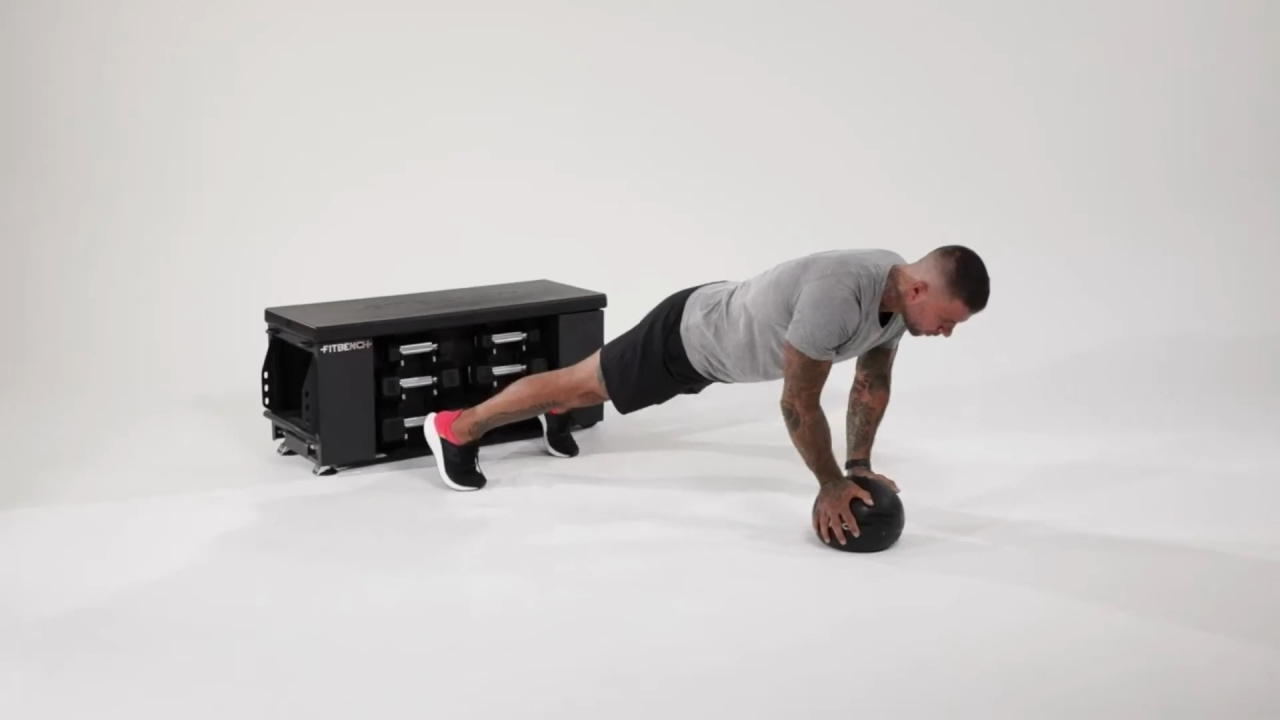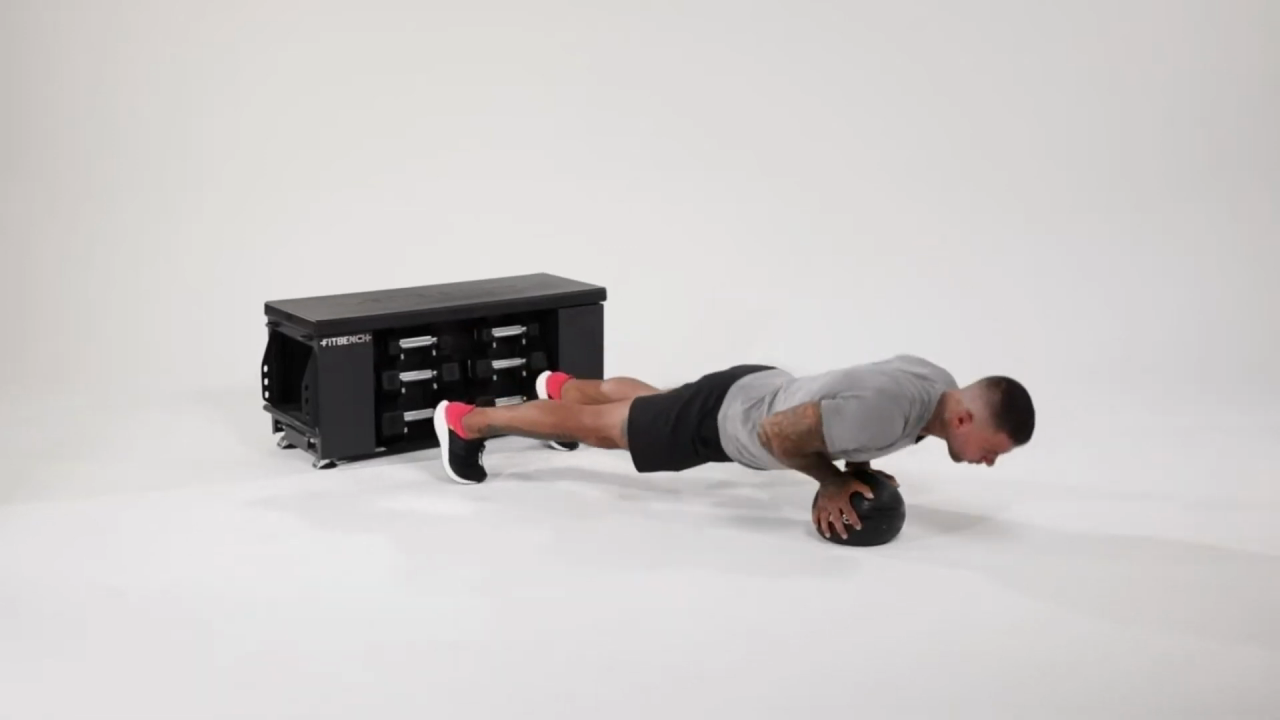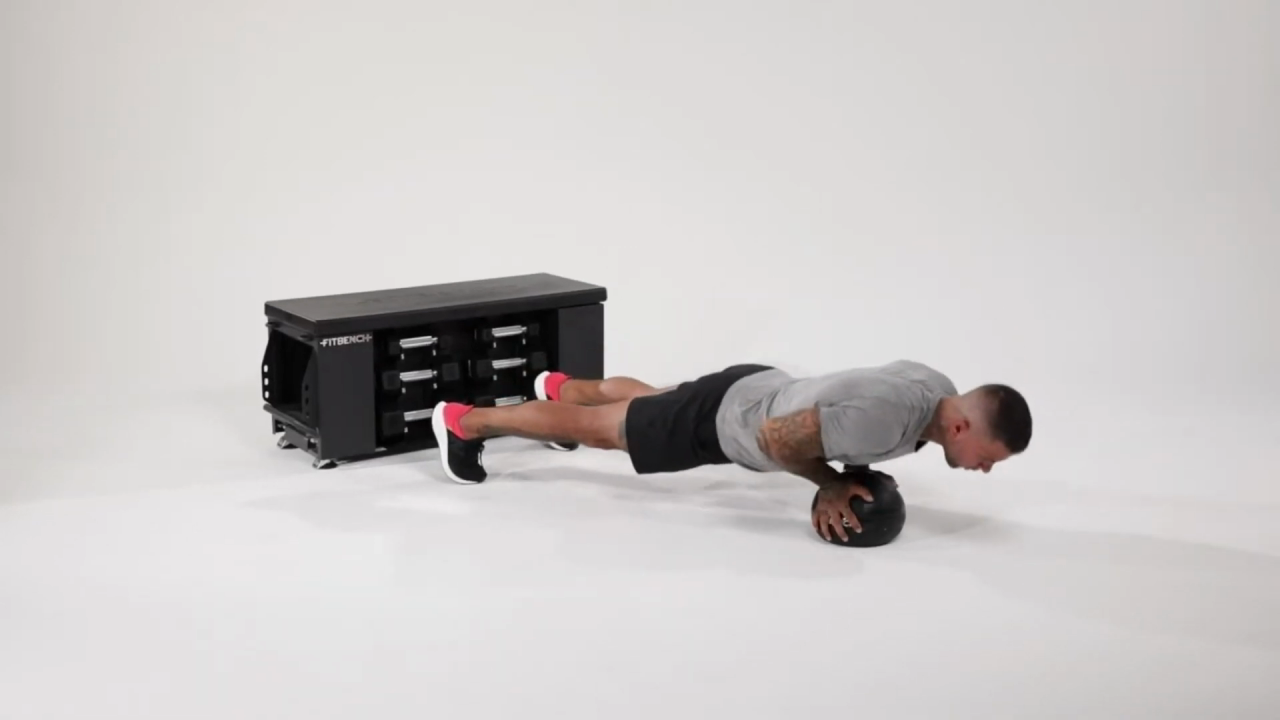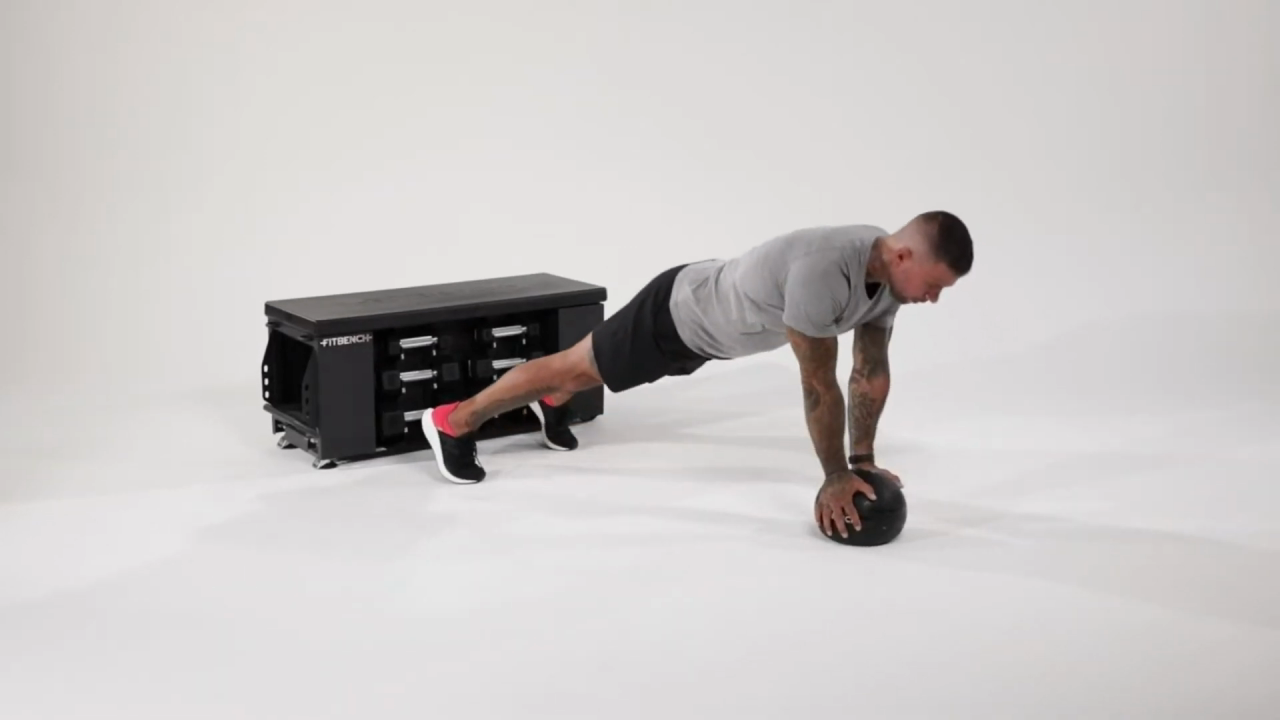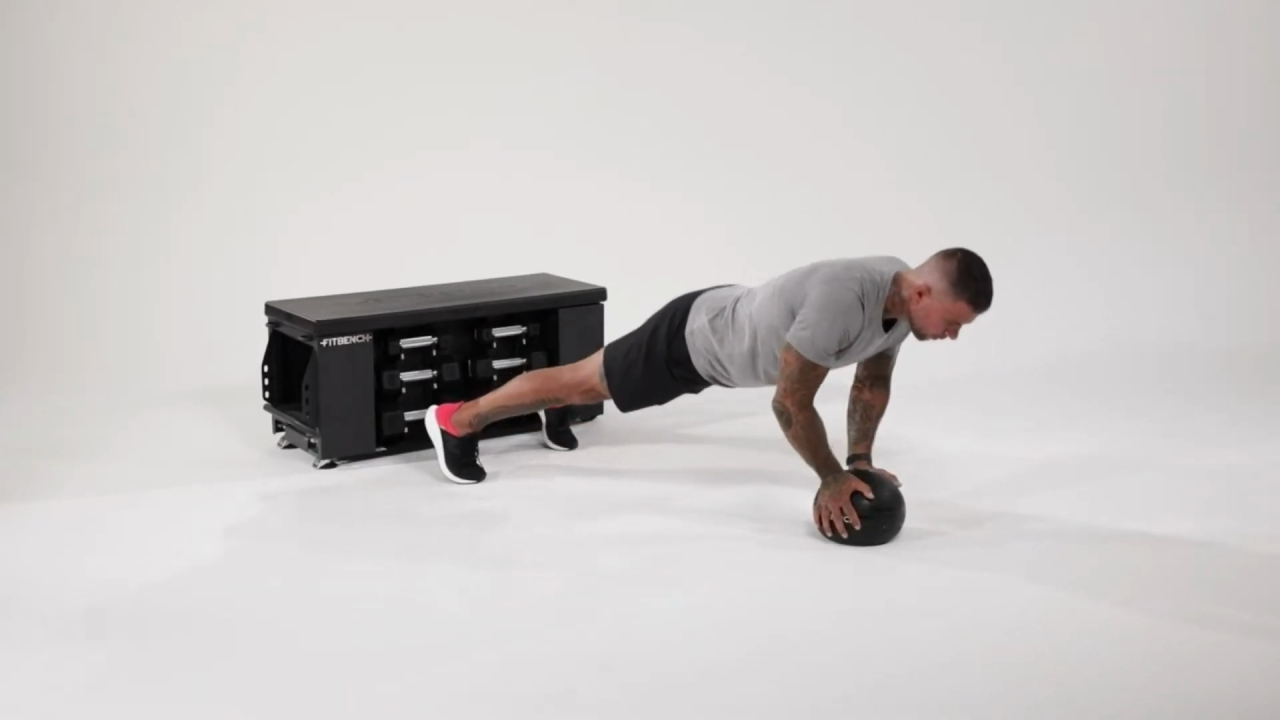
dt=0.7s
person 1, frame 1
left shoulder: (897, 293)
right shoulder: (837, 297)
left elbow: (873, 383)
right elbow: (798, 404)
left wrist: (860, 465)
right wrist: (831, 486)
left hip: (716, 336)
right hip: (689, 336)
left knee: (597, 384)
right knee: (585, 383)
left ankle: (556, 412)
right ankle: (455, 429)
person 1, frame 2
left shoulder: (937, 385)
right shoulder: (885, 415)
right elbow: (775, 433)
left wrist: (859, 466)
right wrist: (831, 481)
left hip: (757, 389)
right hip: (723, 420)
left knee: (645, 399)
right knee: (601, 428)
left ankle: (561, 386)
right ankle: (464, 420)
person 1, frame 3
left shoulder: (937, 390)
right shoulder: (885, 421)
right elbow: (774, 438)
left wrist: (857, 466)
right wrist: (830, 486)
left hip: (759, 389)
right hip: (722, 420)
left knee: (643, 399)
right knee: (597, 428)
left ankle: (561, 385)
right ankle: (463, 420)
person 1, frame 4
left shoulder: (887, 269)
right shoulder: (823, 271)
left elbow: (871, 370)
right elbow: (820, 386)
left wrist: (864, 458)
right wrist: (836, 479)
left hip: (710, 325)
right hip: (678, 312)
left knee: (594, 370)
right knee: (578, 366)
left ankle: (552, 403)
right ankle: (453, 422)
person 1, frame 5
left shoulder: (902, 300)
right shoulder: (841, 302)
left elbow: (873, 381)
right elbow: (790, 403)
left wrist: (861, 460)
right wrist: (832, 480)
left hip: (722, 335)
right hip: (694, 338)
left knee: (602, 377)
right knee: (588, 382)
left ankle: (553, 409)
right ankle: (456, 422)
